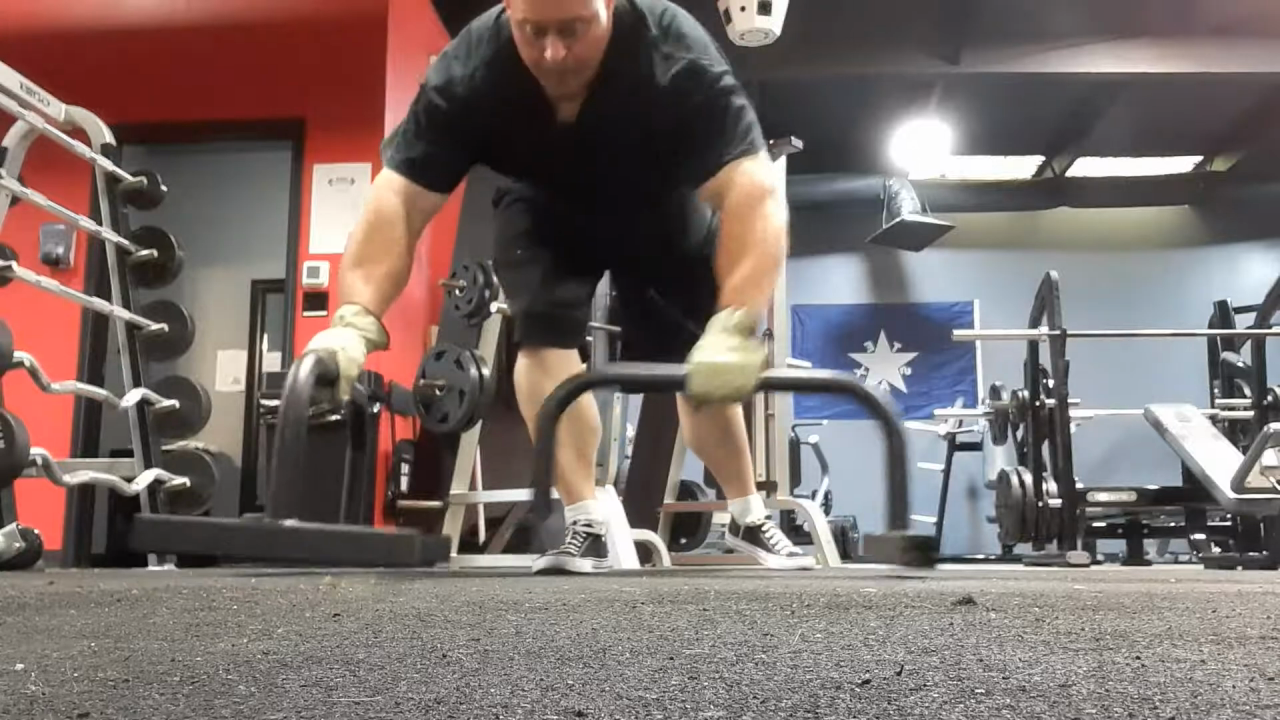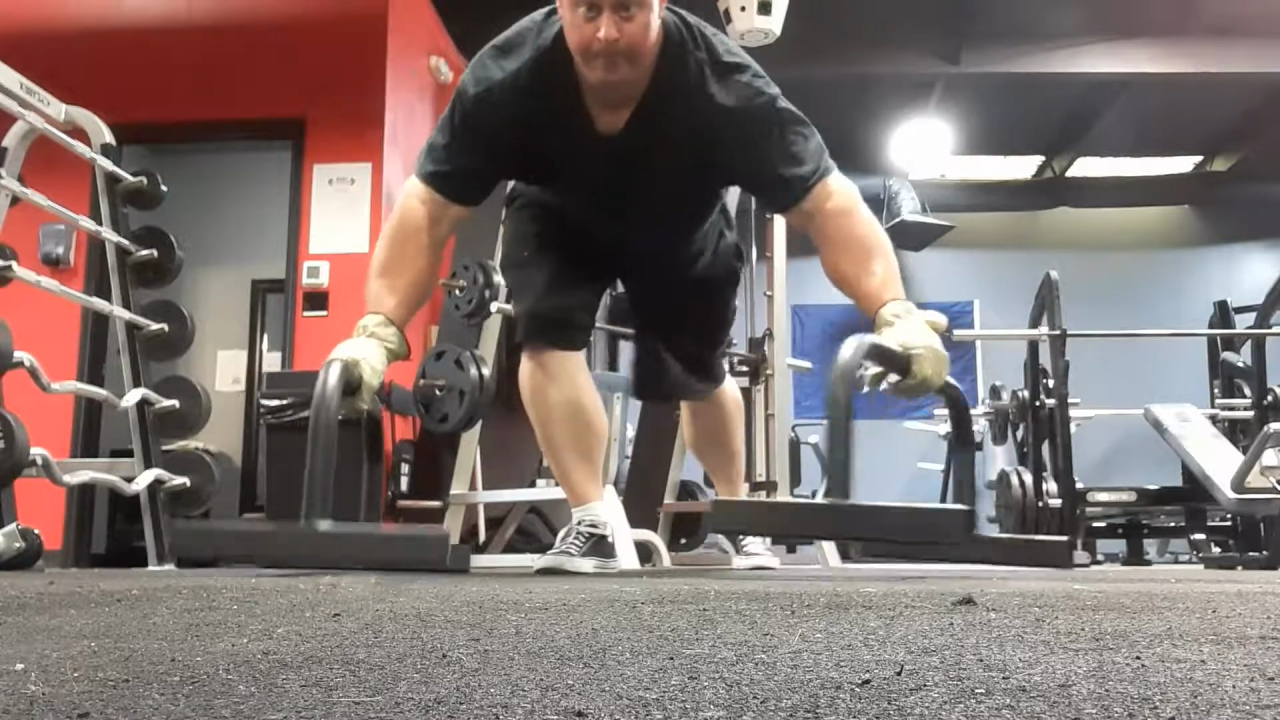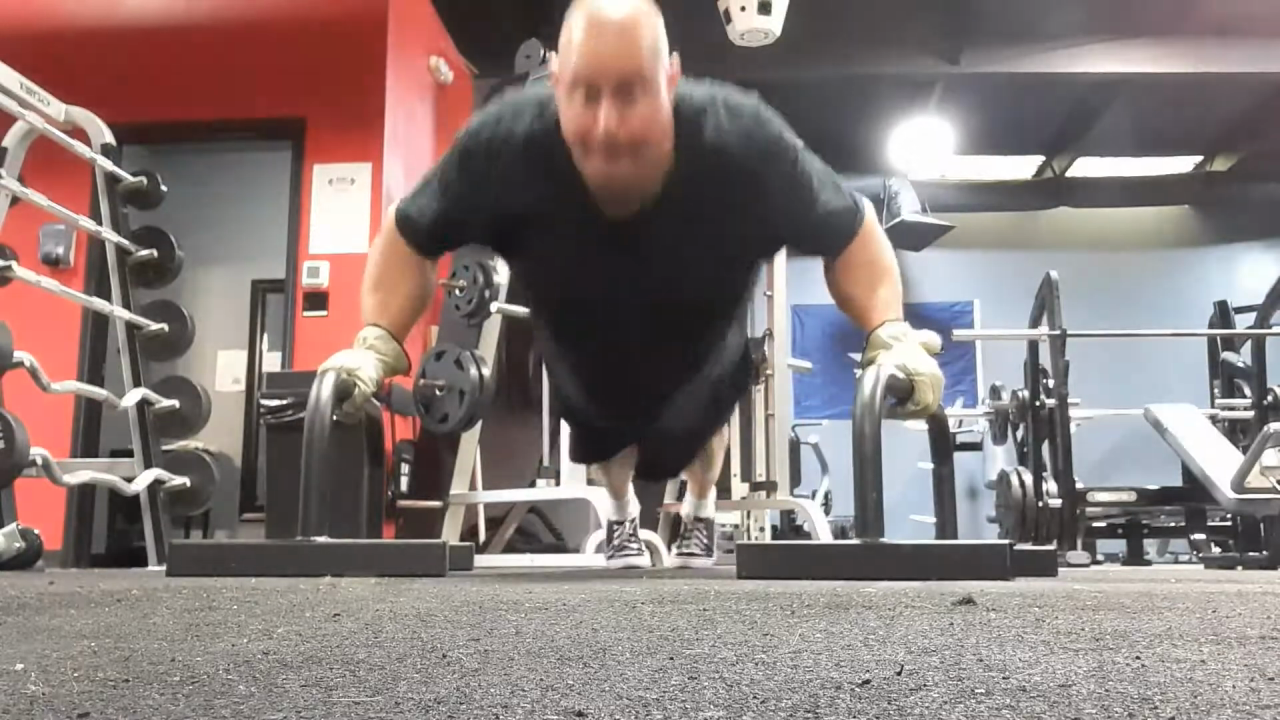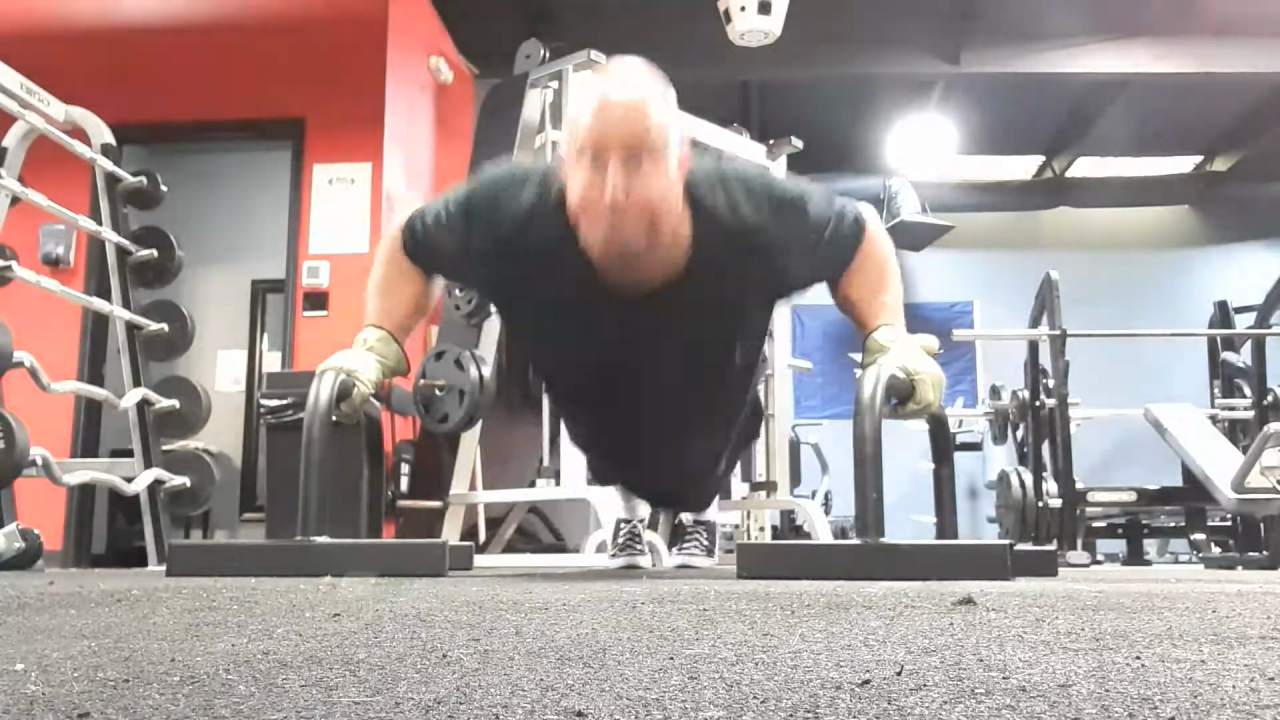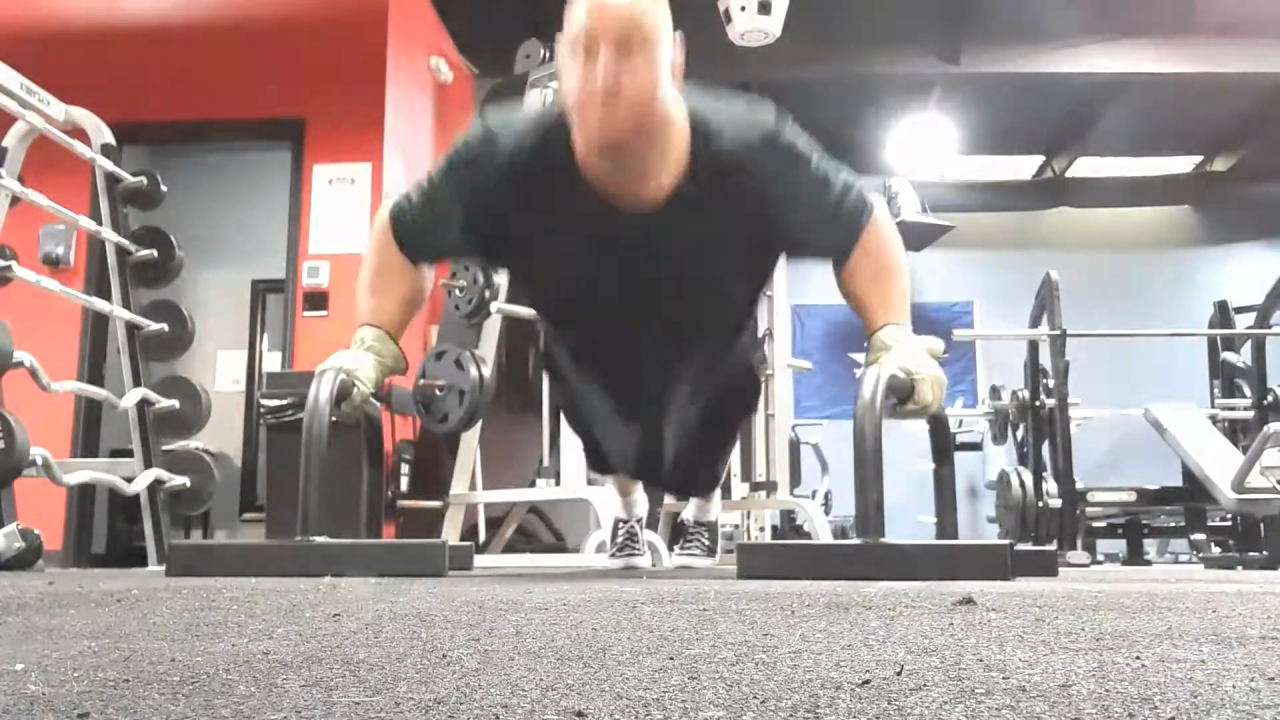
dt=1s
person 1, frame 1
left shoulder: (674, 55)
right shoulder: (468, 73)
left elbow: (749, 193)
right elbow: (400, 200)
left wrist: (735, 329)
right wrist: (354, 322)
left hip: (666, 213)
right hip: (547, 209)
left knee: (699, 362)
right knee: (543, 333)
left ankle: (749, 519)
right ankle: (585, 524)
person 1, frame 2
left shoulder: (725, 80)
right shoulder: (506, 76)
left elbow: (825, 202)
right elbow: (428, 208)
left wrist: (896, 314)
right wrist: (378, 331)
left hip: (682, 230)
right hip: (560, 221)
left knee: (700, 373)
right knee: (548, 335)
right ankle: (590, 525)
person 1, frame 3
left shoulder: (742, 143)
right shoulder: (503, 143)
left elbow: (849, 231)
right elbow: (409, 234)
left wrist: (893, 339)
right wrist: (373, 349)
left hip: (698, 352)
right hip: (583, 351)
left knee: (689, 442)
right knee: (605, 448)
left ankle: (697, 517)
right ankle: (621, 524)
person 1, frame 4
left shoulder: (753, 212)
right shoulder: (509, 211)
left elbow: (856, 232)
right elbow: (413, 246)
left wrist: (888, 340)
right wrist: (377, 347)
left hip: (708, 409)
right hip: (596, 403)
left knee: (696, 485)
left ankle: (700, 523)
right ankle: (629, 524)
person 1, frame 5
left shoulder: (753, 152)
right shoulder: (504, 157)
left elbow: (859, 223)
right elbow: (404, 234)
left wrist: (893, 340)
right wrist: (372, 347)
left hip: (705, 356)
right hip: (591, 358)
left knee: (695, 465)
right knee: (615, 456)
left ankle: (701, 521)
right ankle: (629, 517)
